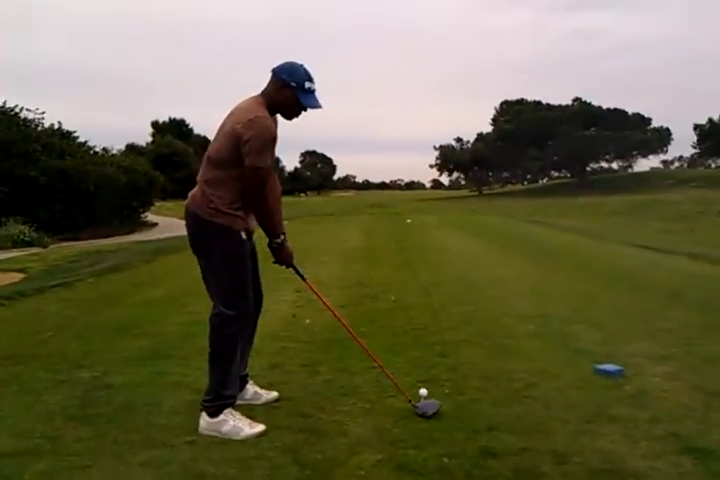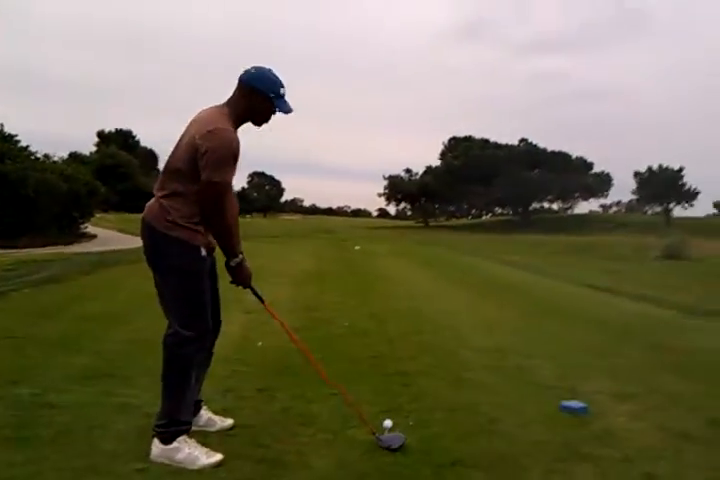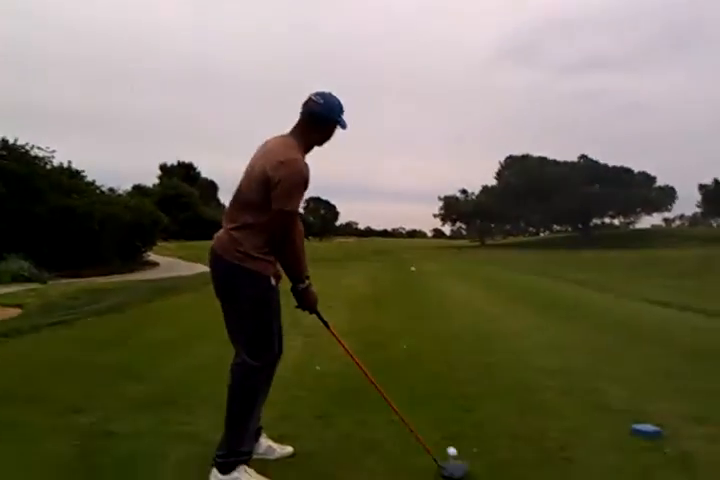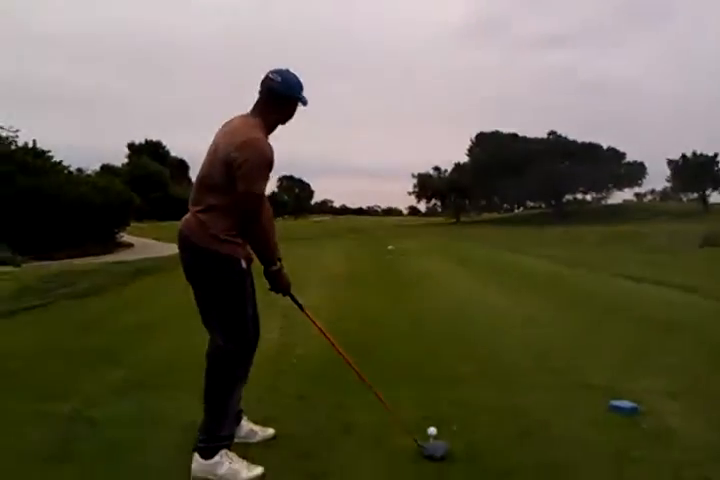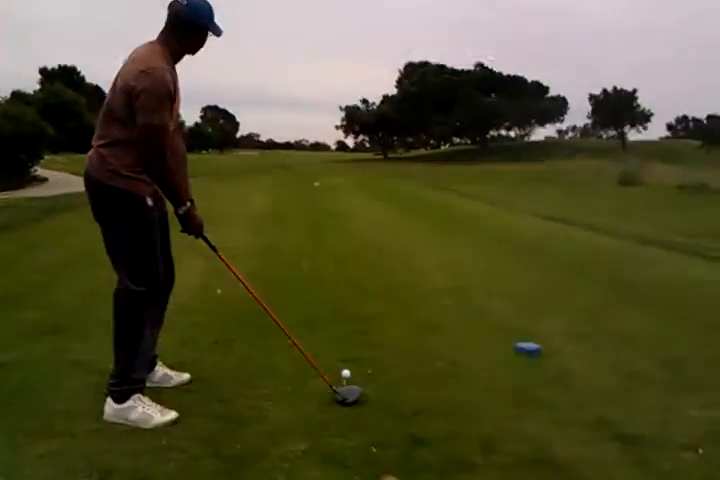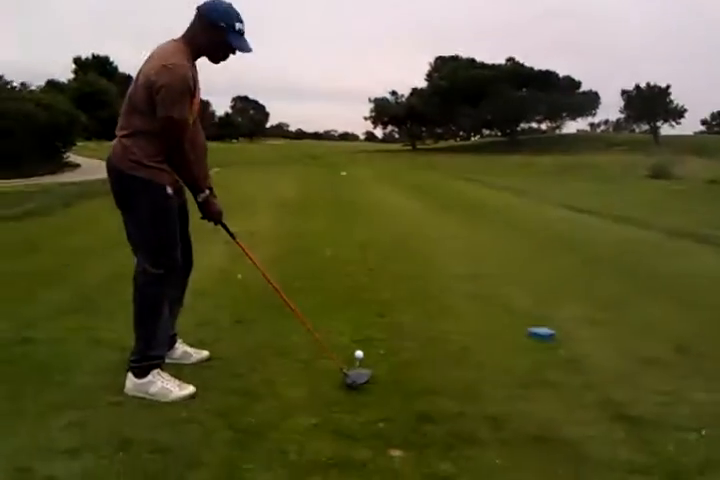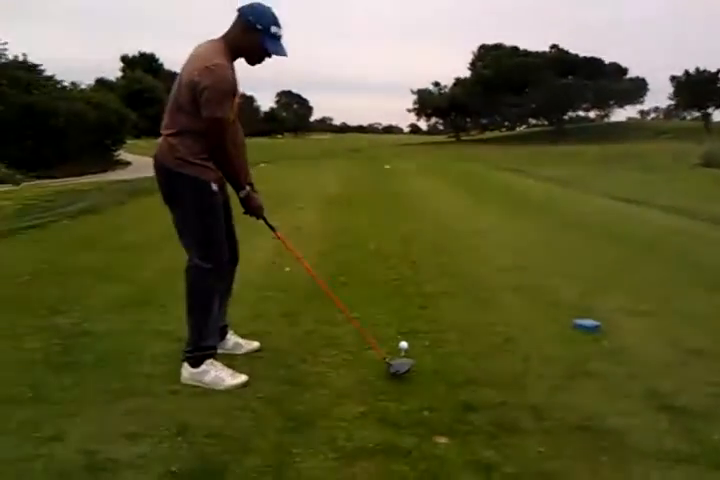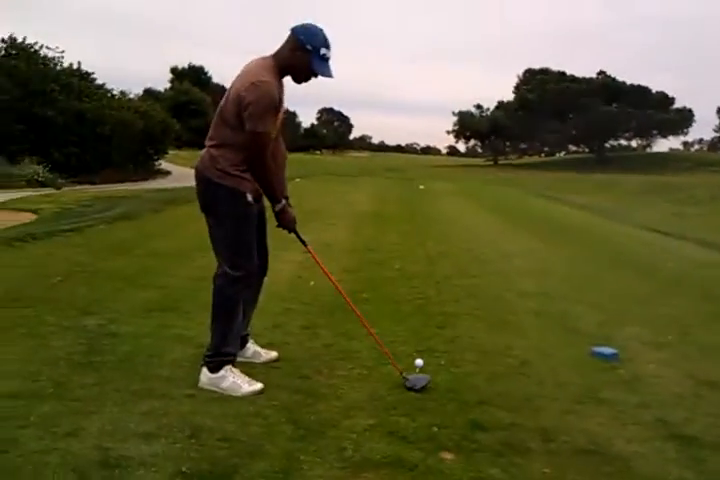
dt=0.2s
person 1, frame 1
left shoulder: (254, 112)
right shoulder: (259, 124)
left elbow: (264, 182)
right elbow: (257, 192)
left wrist: (277, 234)
right wrist: (278, 240)
left hip: (227, 218)
right hip: (215, 221)
left knee: (248, 303)
right knee: (232, 310)
left ankle: (236, 383)
right ankle: (216, 410)
person 1, frame 2
left shoulder: (216, 120)
right shoulder: (222, 136)
left elbow: (220, 199)
right elbow: (215, 207)
left wrist: (233, 253)
right wrist: (235, 259)
left hip: (187, 232)
right hip: (174, 235)
left knee: (206, 325)
right knee: (189, 330)
left ankle: (189, 408)
right ankle: (169, 437)
person 1, frame 3
left shoulder: (278, 147)
right shoulder: (292, 166)
right elbow: (283, 235)
left wrist: (299, 279)
right wrist: (302, 285)
left hip: (246, 260)
right hip: (243, 265)
left knee: (267, 353)
right knee: (254, 360)
left ankle: (249, 437)
person 1, frame 4
left shoulder: (240, 127)
right shoulder: (255, 147)
right elbow: (250, 218)
left wrist: (271, 260)
right wrist: (274, 267)
left hip: (215, 243)
right hip: (214, 248)
left knee: (244, 337)
right knee: (231, 345)
left ankle: (230, 421)
person 1, frame 5
left shoulder: (154, 60)
right shoulder: (155, 75)
left elbow: (168, 140)
right elbow: (156, 154)
left wrist: (183, 198)
right wrist: (184, 206)
left hip: (136, 183)
right hip: (120, 186)
left knee: (159, 279)
right knee: (140, 286)
left ankle: (144, 364)
right ankle: (122, 396)
person 1, frame 6
left shoulder: (181, 59)
right shoulder: (175, 71)
left elbow: (190, 132)
right elbow: (176, 146)
left wrist: (205, 187)
right wrist: (203, 195)
left hip: (158, 173)
right hip: (140, 175)
left knee: (178, 262)
right knee: (158, 268)
left ankle: (164, 342)
right ankle: (142, 372)
person 1, frame 7
left shoulder: (218, 57)
right shoulder: (216, 72)
left elbow: (230, 129)
right elbow: (219, 143)
left wrist: (246, 183)
right wrist: (244, 191)
left hip: (202, 170)
right hip: (186, 172)
left knee: (224, 256)
right knee: (207, 262)
left ankle: (215, 333)
right ankle: (196, 360)
person 1, frame 8
left shoulder: (269, 75)
right shoulder: (262, 88)
left elbow: (273, 145)
right elbow: (259, 157)
left wrist: (282, 197)
right wrist: (280, 205)
left hip: (241, 182)
right hip: (224, 182)
left knee: (255, 266)
right knee: (237, 270)
left ankle: (237, 341)
right ankle: (216, 366)
